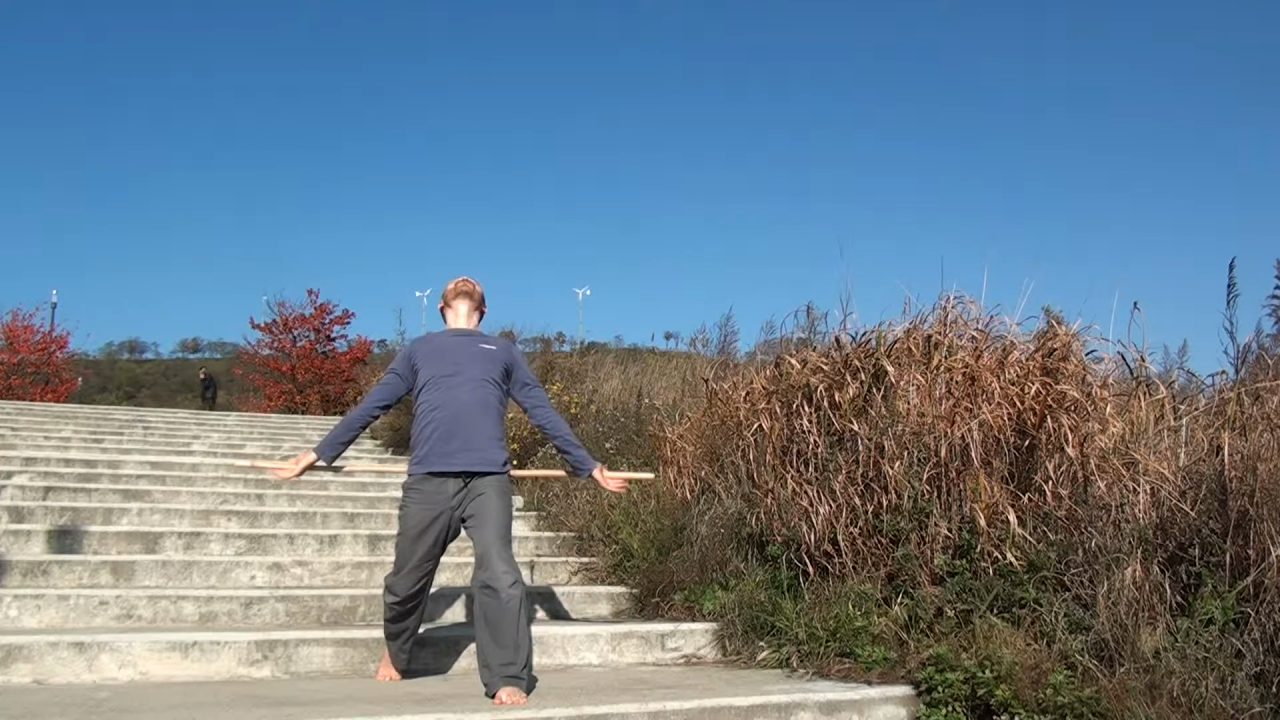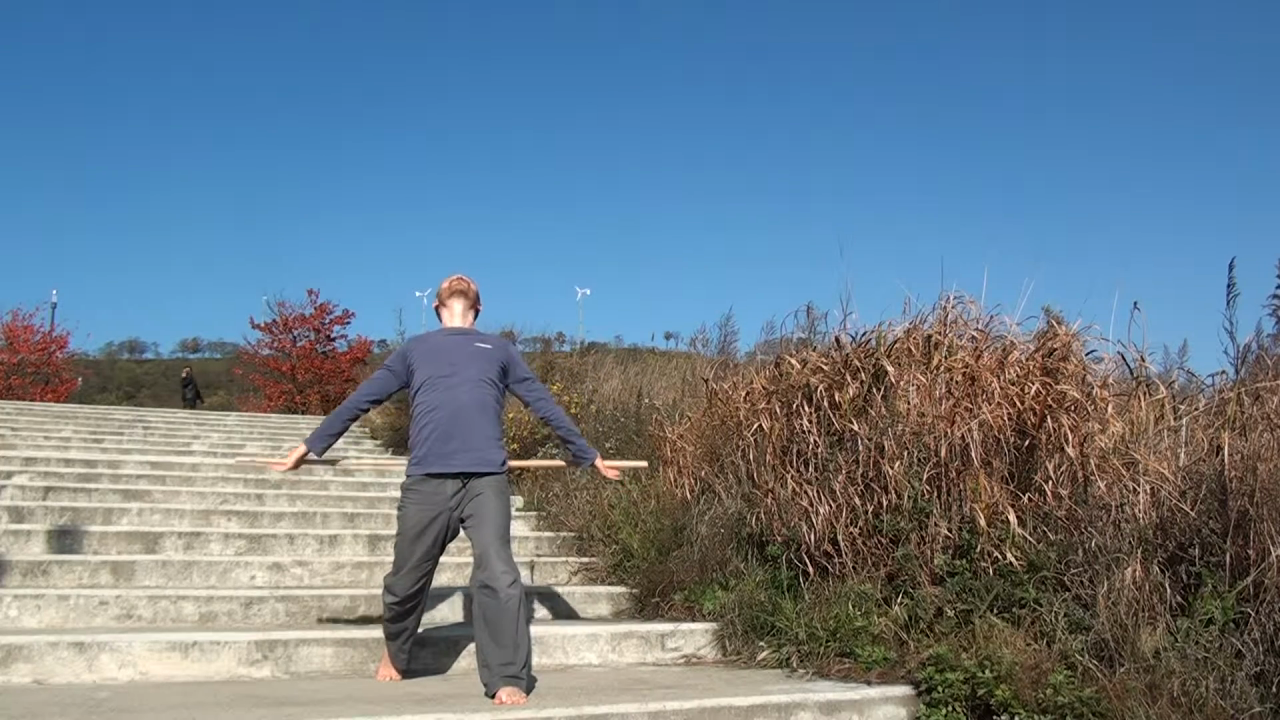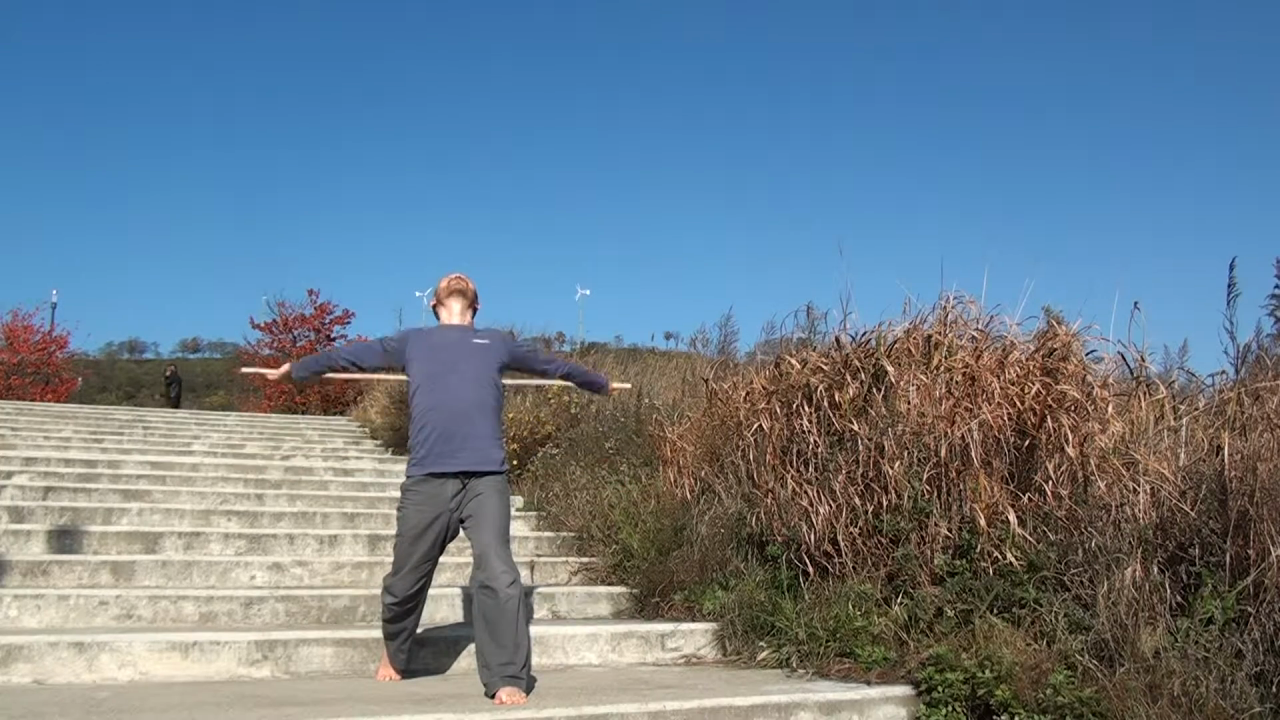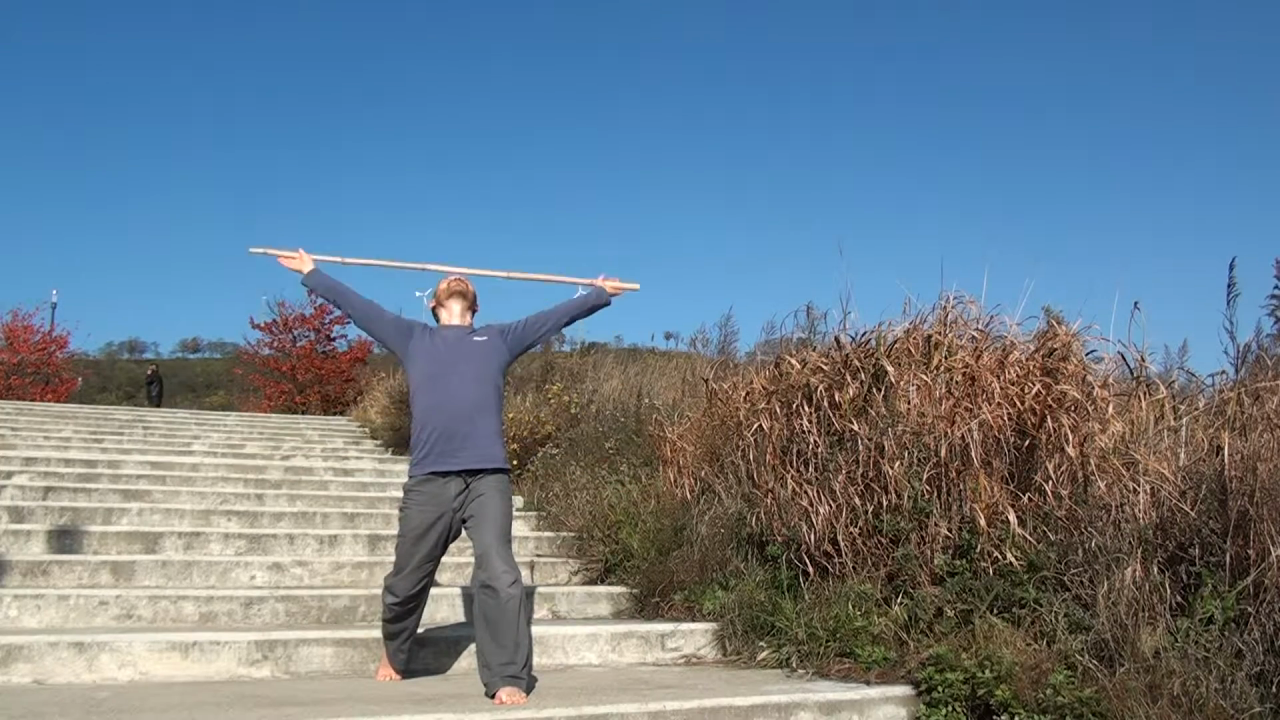
dt=0.3s
person 1, frame 1
left shoulder: (504, 351)
right shoulder: (420, 349)
left elbow: (544, 412)
right elbow: (371, 405)
left wrist: (588, 466)
right wrist: (319, 454)
left hip: (488, 478)
right hip: (428, 479)
left knee: (498, 575)
right knee: (407, 577)
left ankle: (508, 680)
right ankle: (395, 654)
person 1, frame 2
left shoulder: (499, 349)
right shoulder: (415, 349)
left elbow: (545, 403)
right elbow: (362, 397)
left wrist: (588, 454)
right wrist: (311, 444)
left hip: (487, 478)
right hip: (426, 480)
left knee: (498, 575)
right knee: (406, 579)
left ankle: (509, 680)
right ankle: (395, 655)
person 1, frame 3
left shoulder: (498, 343)
right shoulder: (412, 342)
left elbow: (554, 365)
right elbow: (350, 356)
left wrist: (599, 384)
right wrist: (295, 369)
left hip: (486, 477)
right hip: (426, 479)
left knee: (497, 575)
right knee: (405, 578)
left ankle: (508, 679)
right ankle: (393, 655)
person 1, frame 4
left shoulder: (498, 339)
right shoulder: (412, 338)
left elbow: (557, 315)
right elbow: (355, 306)
left wrist: (601, 292)
right wrist: (309, 270)
left hip: (488, 476)
right hip: (428, 479)
left knee: (498, 575)
right knee: (407, 579)
left ankle: (509, 679)
right ankle: (394, 657)
